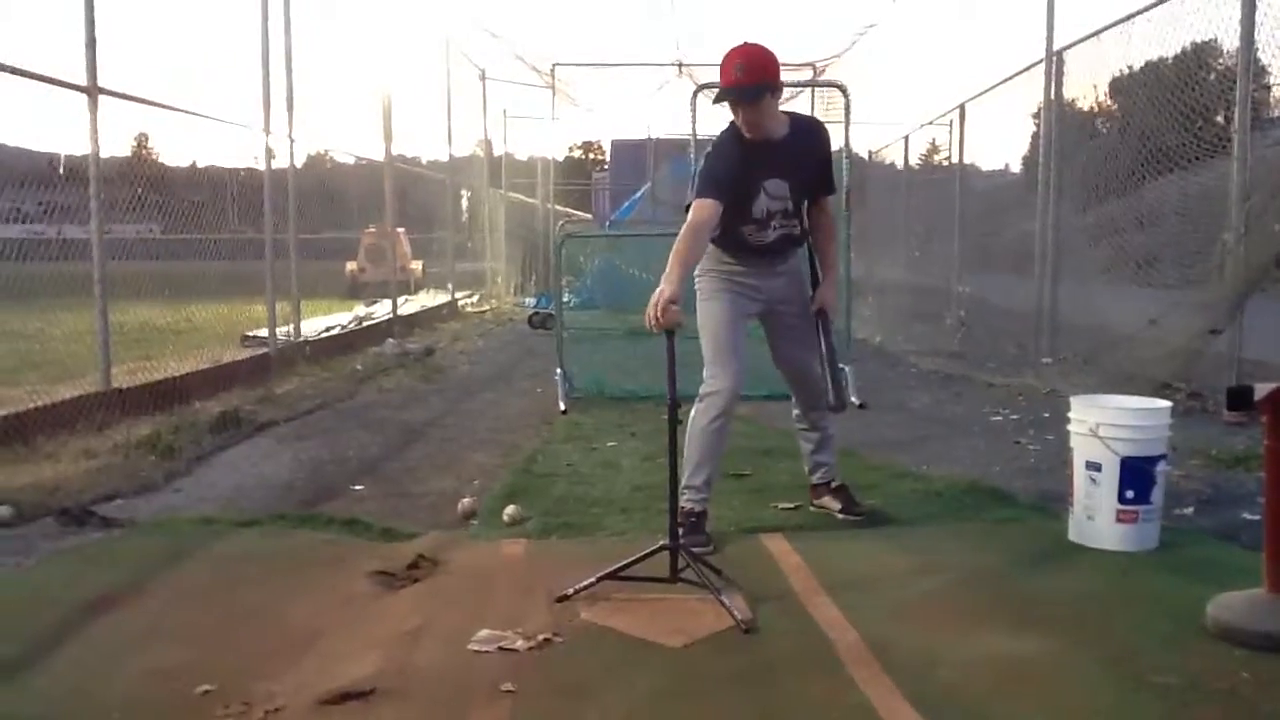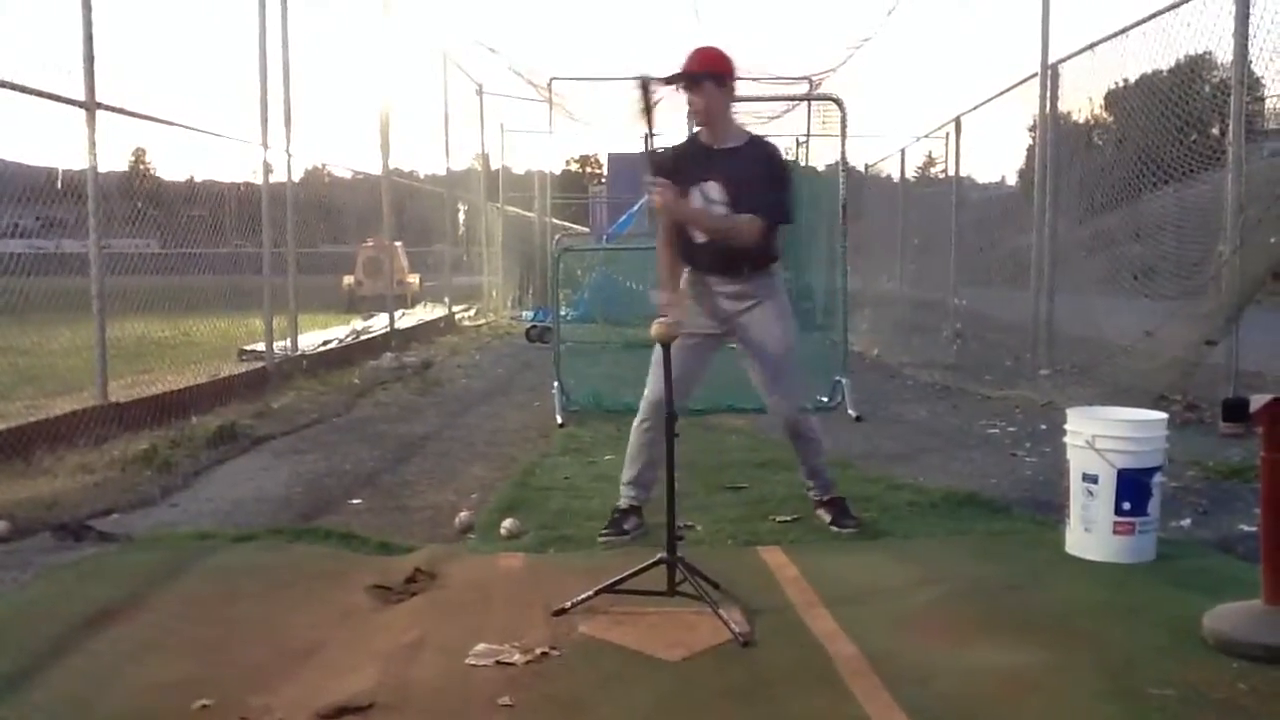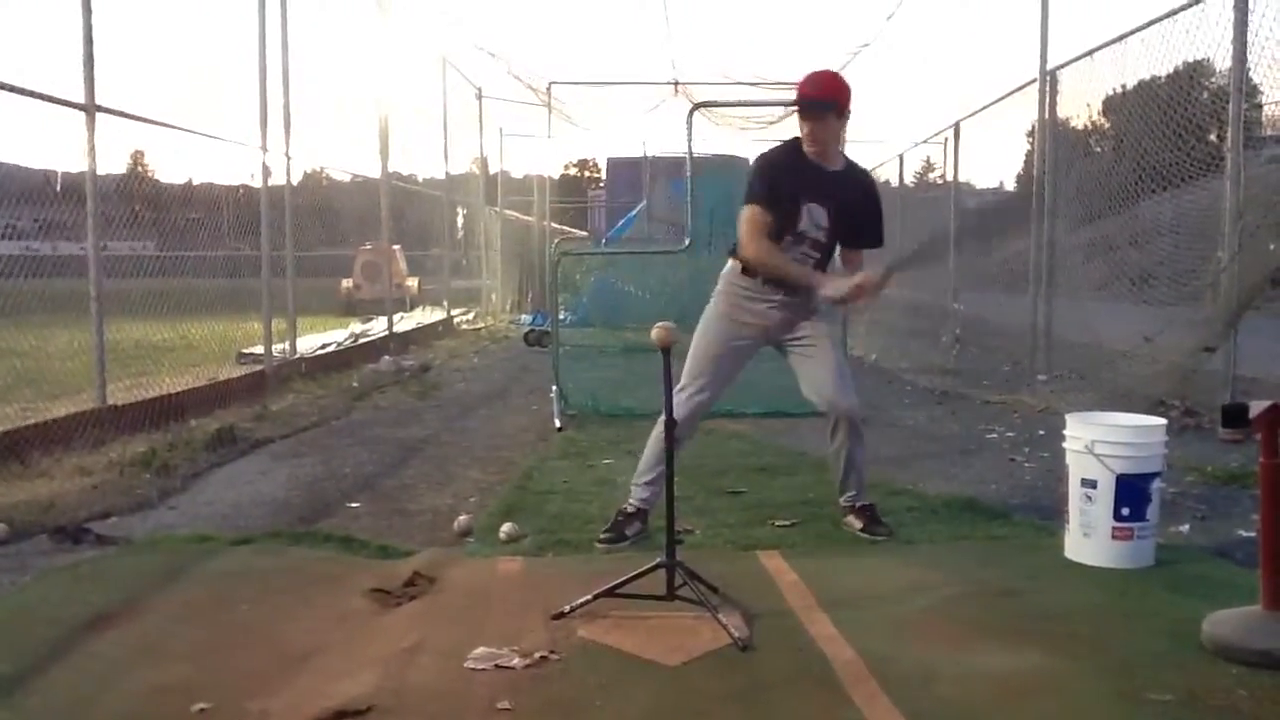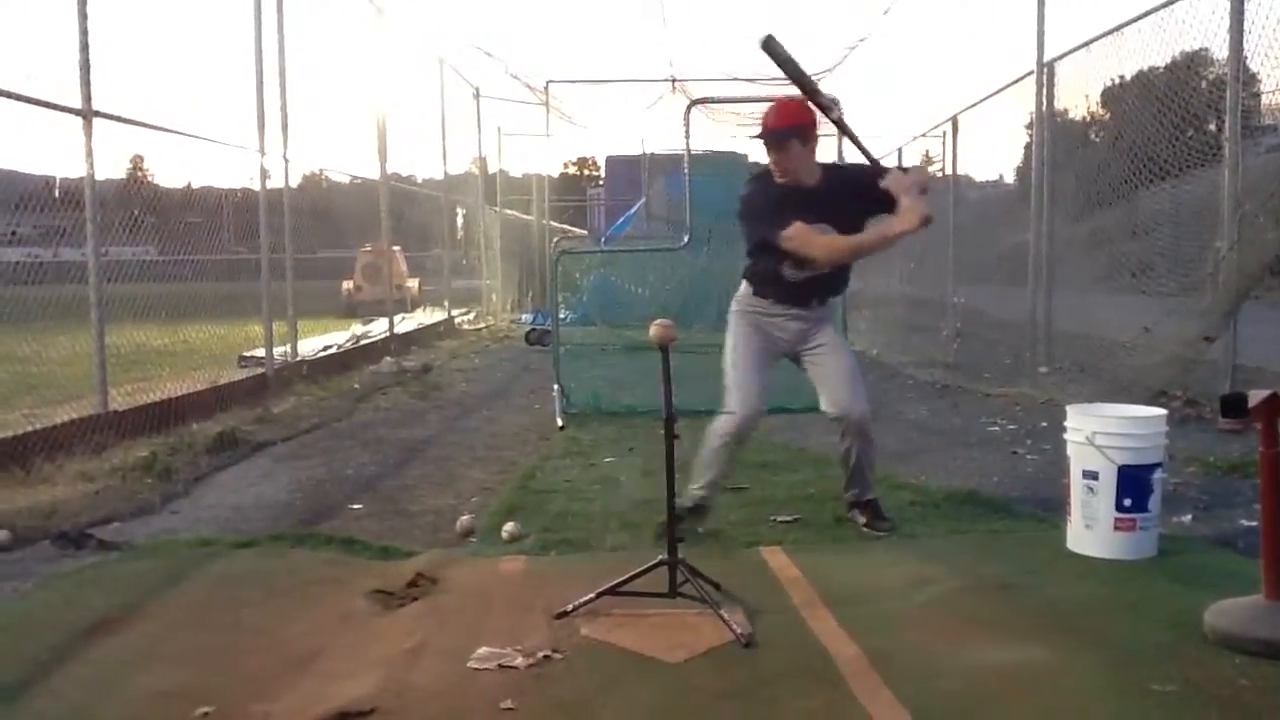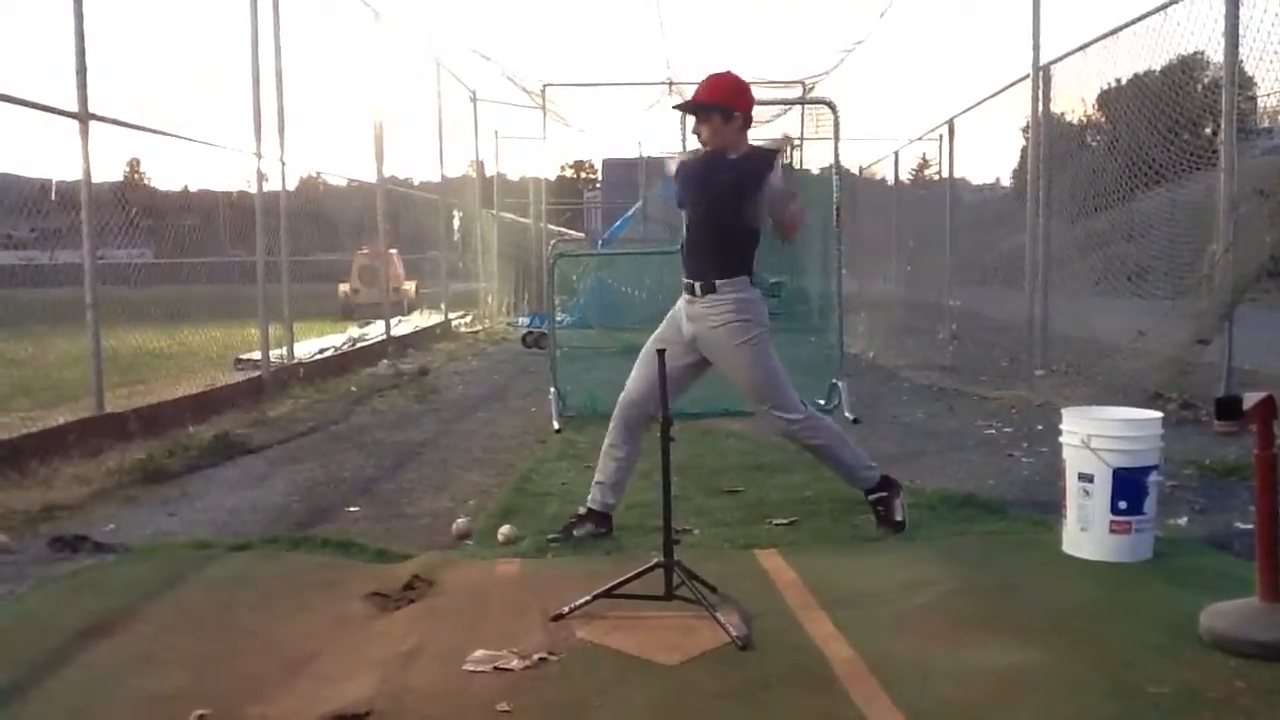
dt=1s
person 1, frame 1
left shoulder: (811, 136)
right shoulder: (725, 153)
left elbow: (820, 209)
right elbow: (699, 222)
left wrist: (828, 280)
right wrist: (670, 283)
left hip: (786, 269)
right hip: (726, 272)
left knee: (811, 380)
right knee: (722, 387)
left ankle: (822, 481)
right ankle: (691, 507)
person 1, frame 2
left shoulder: (762, 157)
right shoulder: (677, 159)
left elbow: (749, 232)
right elbow: (667, 235)
left wrist: (685, 211)
right wrist: (668, 288)
left hip: (758, 293)
right hip: (697, 292)
left knee: (788, 405)
right knee: (656, 401)
left ankle: (823, 494)
right ankle: (630, 504)
person 1, frame 3
left shoulder: (860, 187)
right shoulder: (775, 165)
left elbow: (853, 257)
right elbow: (751, 244)
left wrist: (860, 283)
right wrist: (824, 282)
left hip: (805, 308)
right hip: (743, 294)
left knee: (843, 404)
right knee: (688, 404)
left ankle: (854, 503)
right ankle: (638, 506)
person 1, frame 4
left shoulder: (847, 181)
right shoulder: (760, 197)
left elbow: (916, 182)
right elbow: (824, 251)
left wrist: (904, 185)
right wrist: (900, 226)
left hip: (815, 317)
right hip: (757, 311)
left knee: (852, 411)
right knee: (743, 411)
left ankle: (860, 497)
right ankle: (695, 500)
person 1, frame 5
right shoulder: (768, 165)
right elbow: (789, 230)
left hip: (729, 309)
right hip: (691, 305)
left knee: (789, 413)
right knee: (633, 405)
left ankle: (880, 486)
right ankle: (599, 511)
